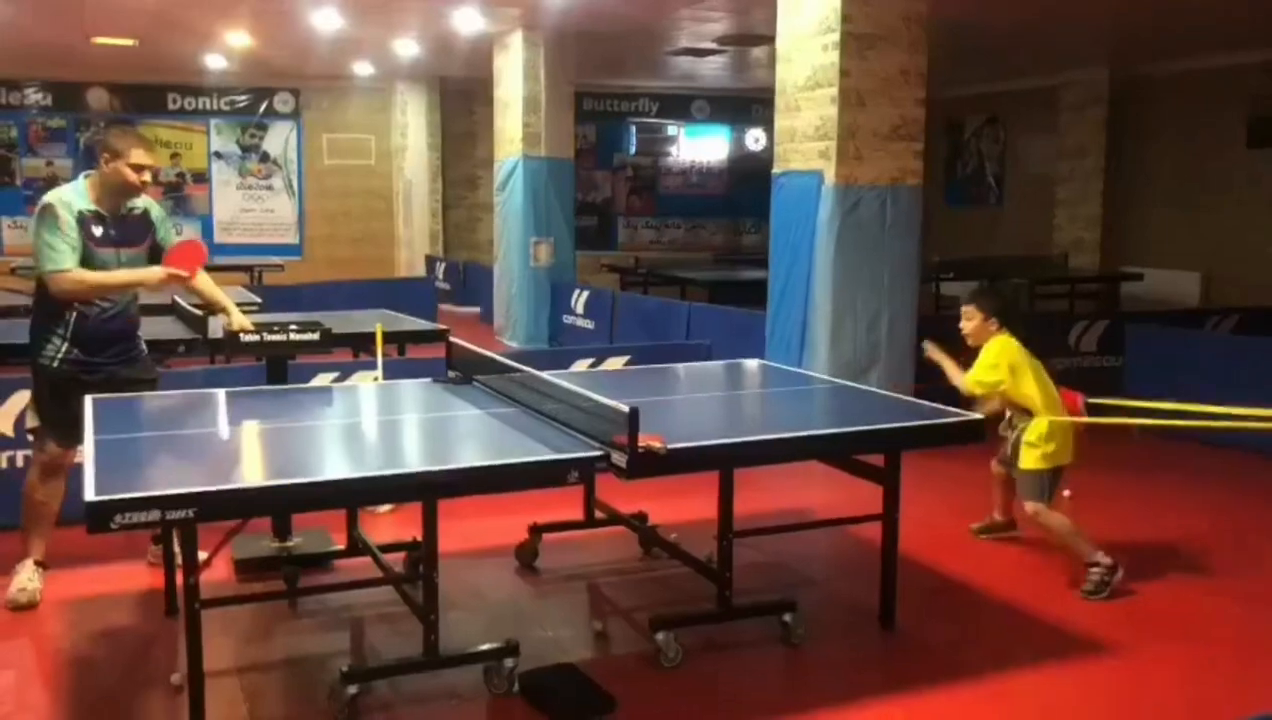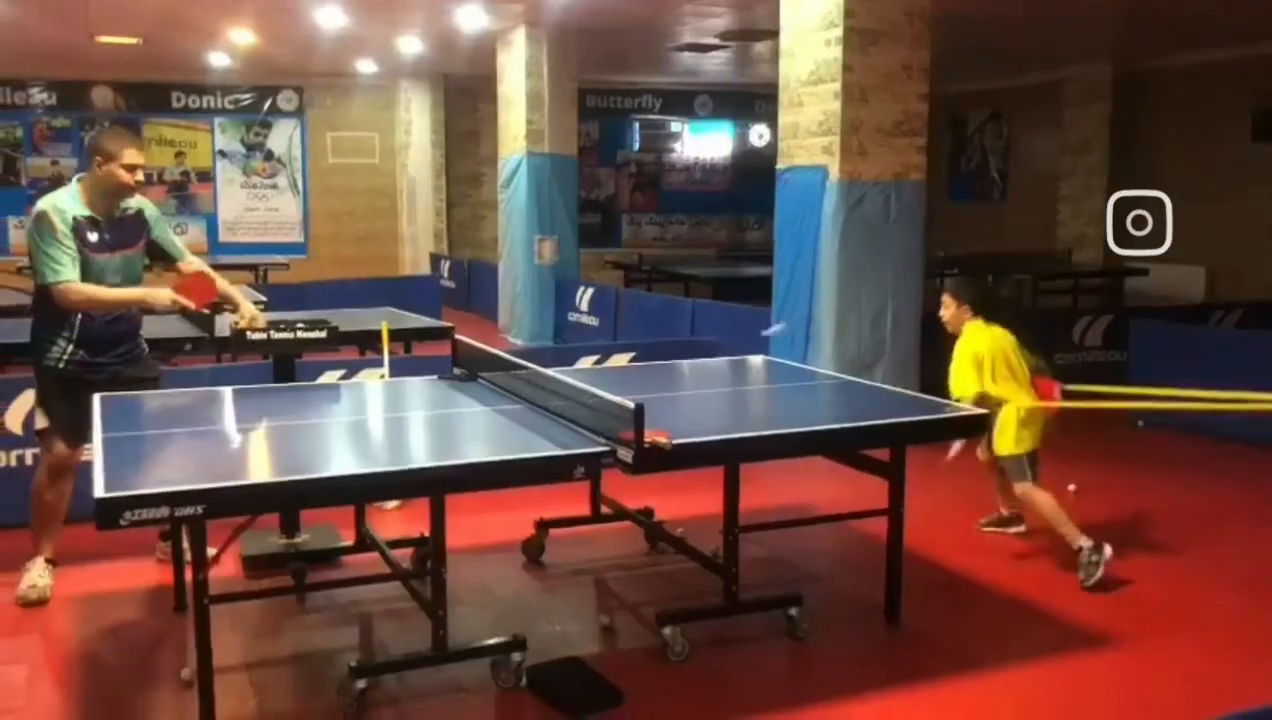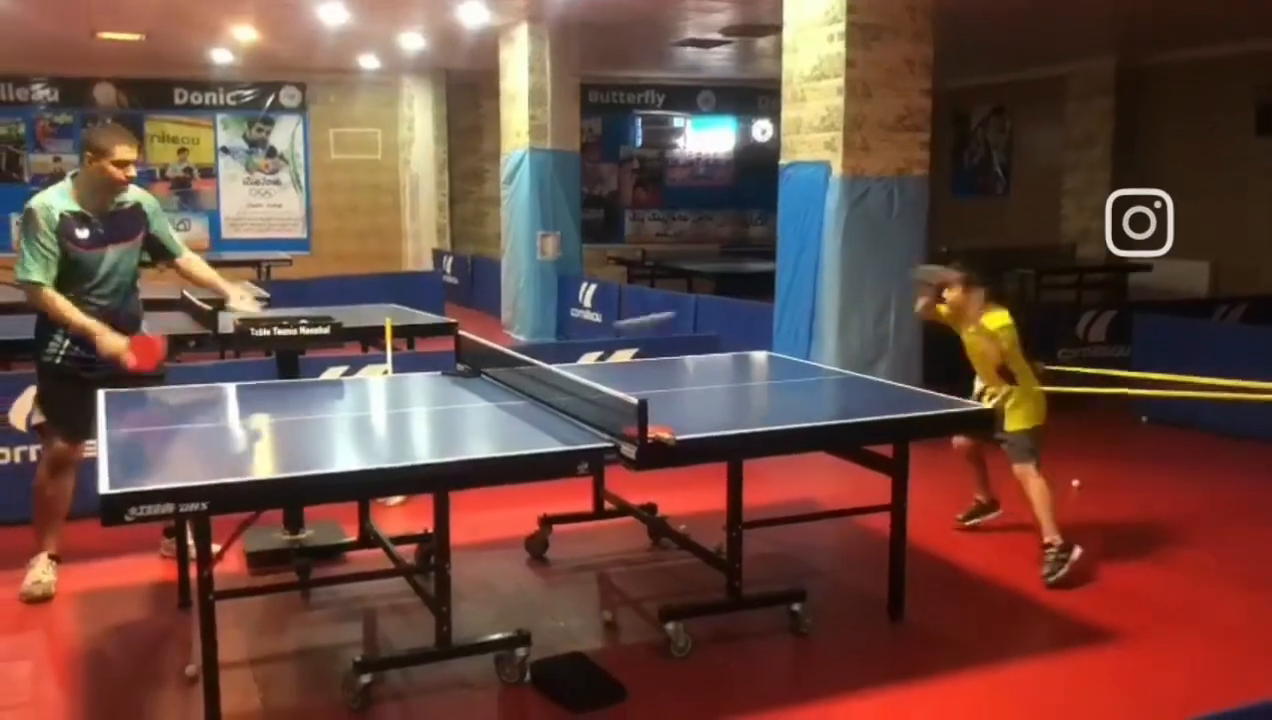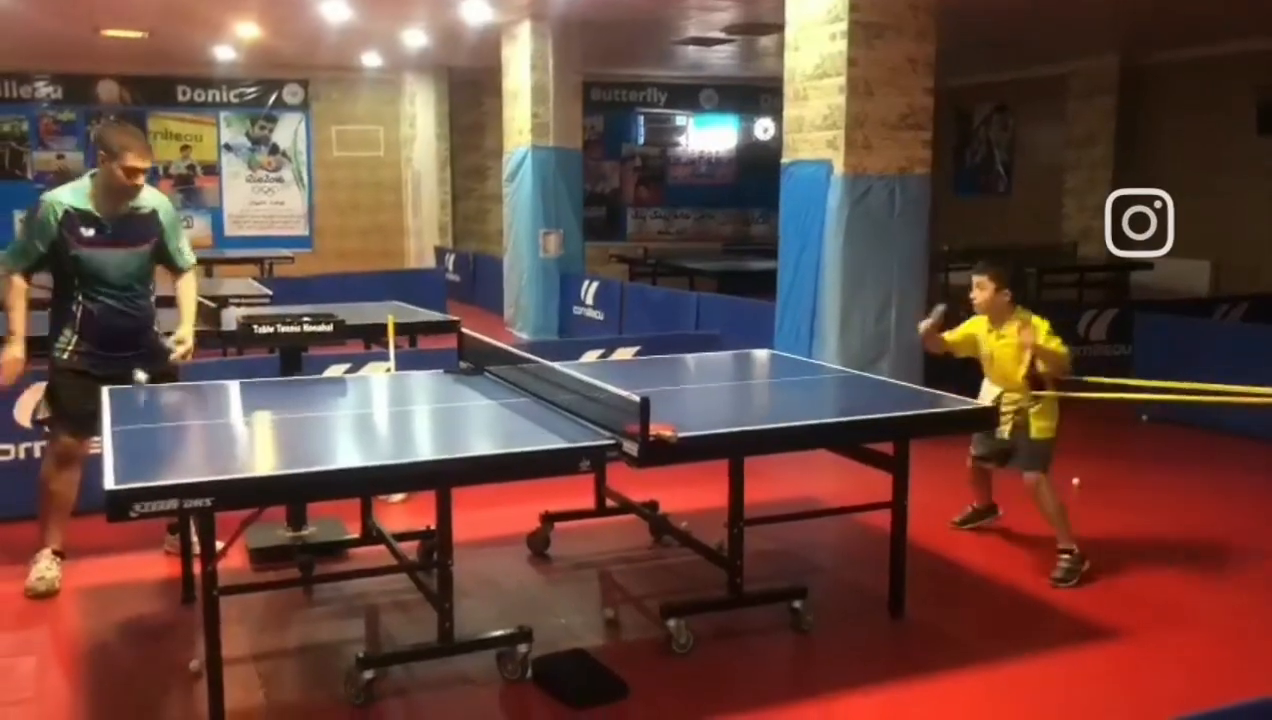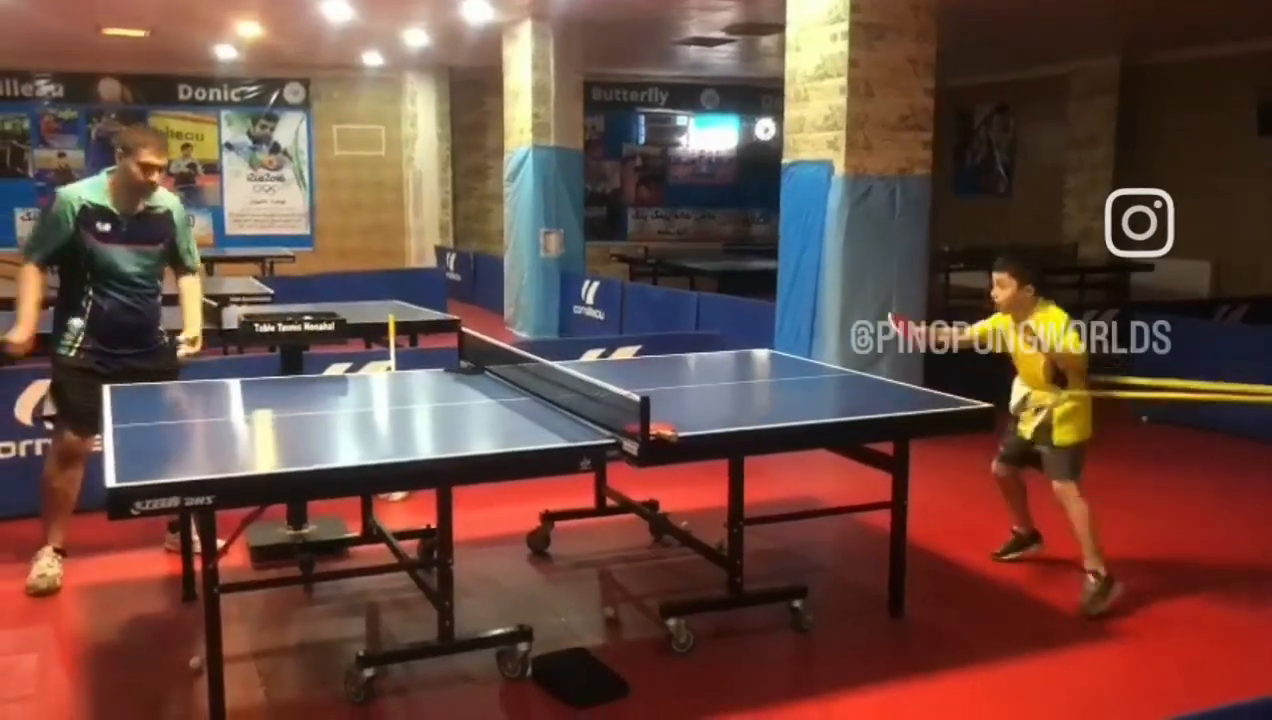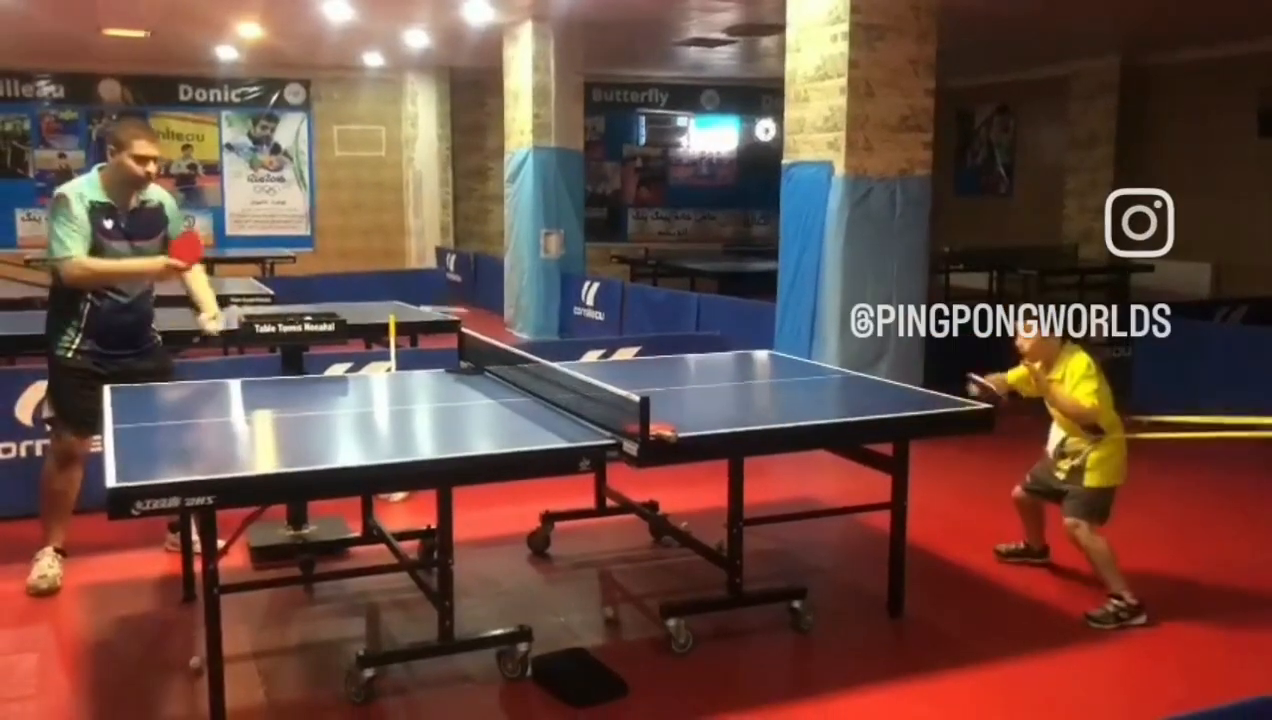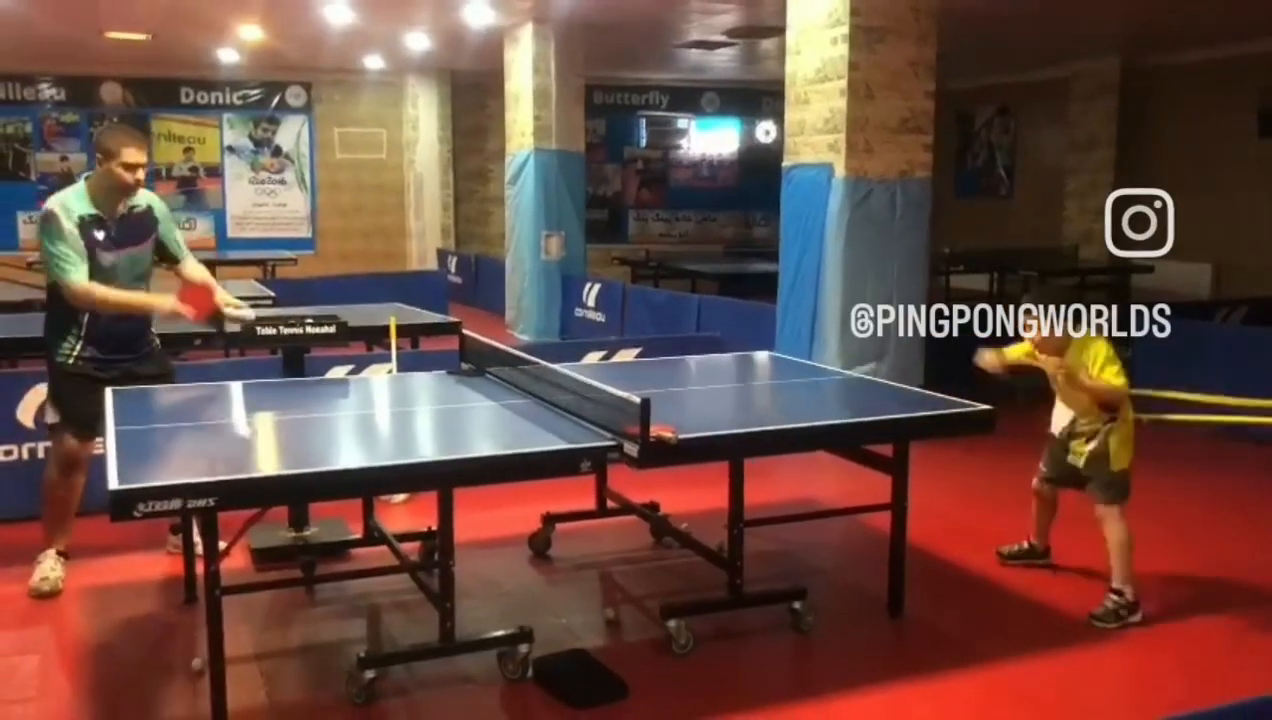
dt=0.2s
person 1, frame 1
left shoulder: (147, 211)
right shoulder: (60, 207)
left elbow: (185, 266)
right elbow: (60, 282)
left wrist: (229, 307)
right wrist: (137, 277)
left hip: (125, 352)
right hip: (65, 355)
right knee: (52, 455)
left ankle: (163, 540)
person 1, frame 2
left shoulder: (141, 211)
right shoulder: (54, 213)
left elbow: (183, 262)
right elbow: (65, 292)
left wrist: (236, 298)
right wrist: (143, 296)
left hip: (127, 353)
right hip: (68, 358)
right knee: (59, 456)
left ankle: (170, 536)
right ankle: (42, 559)
person 1, frame 3
left shoulder: (139, 204)
right shoulder: (45, 211)
left elbow: (179, 256)
right elbow: (37, 290)
left wrist: (226, 288)
right wrist: (97, 333)
left hip: (130, 349)
right hip: (70, 354)
right knee: (59, 452)
left ankle: (175, 532)
right ankle: (45, 554)
person 1, frame 4
left shoulder: (158, 208)
right shoulder: (56, 207)
left elbow: (182, 269)
left wrist: (186, 326)
left hip: (143, 348)
right hip: (81, 351)
right knee: (66, 448)
left ankle: (179, 530)
right ankle: (49, 551)
person 1, frame 5
left shoulder: (170, 209)
right shoulder: (73, 201)
left elbow: (187, 270)
left wrist: (192, 323)
left hip: (147, 346)
right hip: (84, 348)
right knee: (70, 445)
left ankle: (179, 527)
right ankle: (52, 548)
person 1, frame 6
left shoulder: (161, 203)
right shoulder: (73, 198)
left elbow: (187, 261)
right elbow: (70, 269)
left wrist: (207, 304)
right wrist: (144, 267)
left hip: (141, 345)
right hip: (82, 347)
right knee: (69, 446)
left ankle: (180, 527)
right ankle: (51, 548)
person 1, frame 7
left shoulder: (149, 206)
right shoulder: (61, 212)
left elbow: (182, 259)
right elbow: (75, 289)
left wrist: (217, 294)
right wrist: (153, 303)
left hip: (140, 349)
right hip: (81, 354)
right knee: (70, 450)
left ankle: (183, 529)
right ankle: (54, 551)
person 2, frame 1
left shoulder: (996, 352)
right shoulder: (1005, 348)
left elbow: (970, 387)
left wrist: (943, 360)
right wrist: (991, 407)
left hip: (1040, 432)
right hip: (1029, 425)
left knee: (1035, 508)
right knee: (1000, 468)
left ankle: (1100, 564)
right ankle: (1003, 520)
person 2, frame 2
left shoulder: (968, 343)
right shoulder: (998, 334)
left elbow: (967, 396)
right elbow: (1027, 364)
left hip: (1014, 415)
right hip: (1013, 409)
left knee: (1023, 490)
right knee: (986, 455)
left ankle: (1088, 547)
right ankle: (1010, 515)
person 2, frame 3
left shoulder: (1000, 321)
right shoulder: (964, 317)
left elbow: (1000, 353)
right elbow: (924, 310)
left wrist: (974, 322)
right wrist: (932, 294)
left hip: (1016, 400)
right hip: (991, 394)
left knee: (1025, 470)
right knee: (964, 443)
left ankle: (1056, 544)
right ankle: (986, 502)
person 2, frame 4
left shoulder: (1034, 325)
right shoulder: (976, 327)
left elbow: (1063, 368)
right elbow: (938, 346)
left wrist: (1037, 348)
right wrist: (927, 332)
left hip: (1032, 410)
right hip: (996, 404)
left knee: (1034, 479)
right knee: (976, 463)
left ankle: (1070, 552)
right ankle: (984, 508)
person 2, frame 5
left shoulder: (1054, 320)
right shoulder: (1002, 322)
left elbow: (1078, 364)
right elbow: (964, 336)
left wrist: (1042, 344)
right wrist: (927, 333)
left hip: (1062, 412)
right hip: (1029, 407)
left knee: (1064, 490)
right knee: (1003, 470)
left ankle: (1099, 575)
right ankle: (1026, 535)
person 2, frame 6
left shoulder: (1080, 365)
right shoulder: (1036, 366)
left elbow: (1088, 415)
right elbow: (1006, 380)
left wrist: (1047, 393)
right wrist: (987, 384)
left hip: (1098, 452)
right hip: (1067, 446)
left knee: (1076, 525)
right knee: (1024, 495)
left ankle: (1125, 601)
right ankle: (1035, 548)
person 2, frame 7
left shoulder: (1096, 348)
right shoulder: (1038, 346)
left elbow: (1119, 395)
right elbow: (1002, 355)
left wrist: (1073, 378)
right wrist: (989, 358)
left hip: (1106, 433)
right hip: (1070, 426)
left knee: (1107, 511)
right knee: (1043, 488)
left ankle: (1124, 597)
right ankle: (1037, 547)
